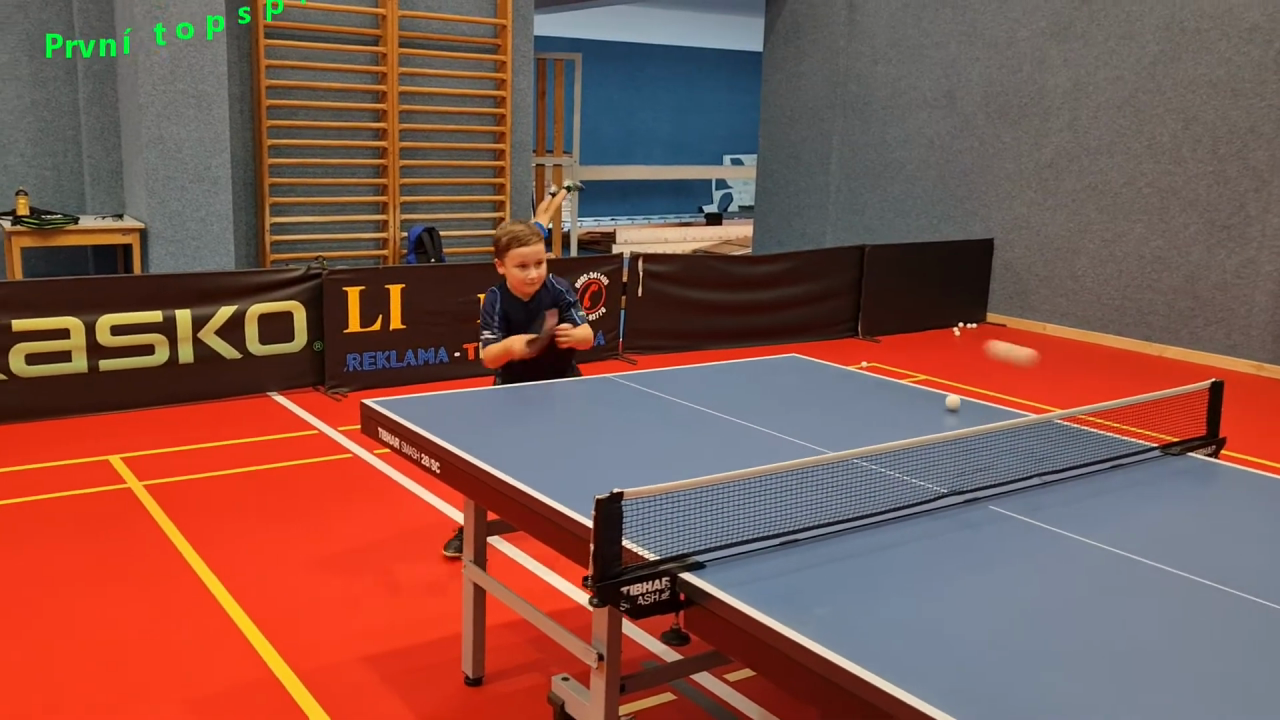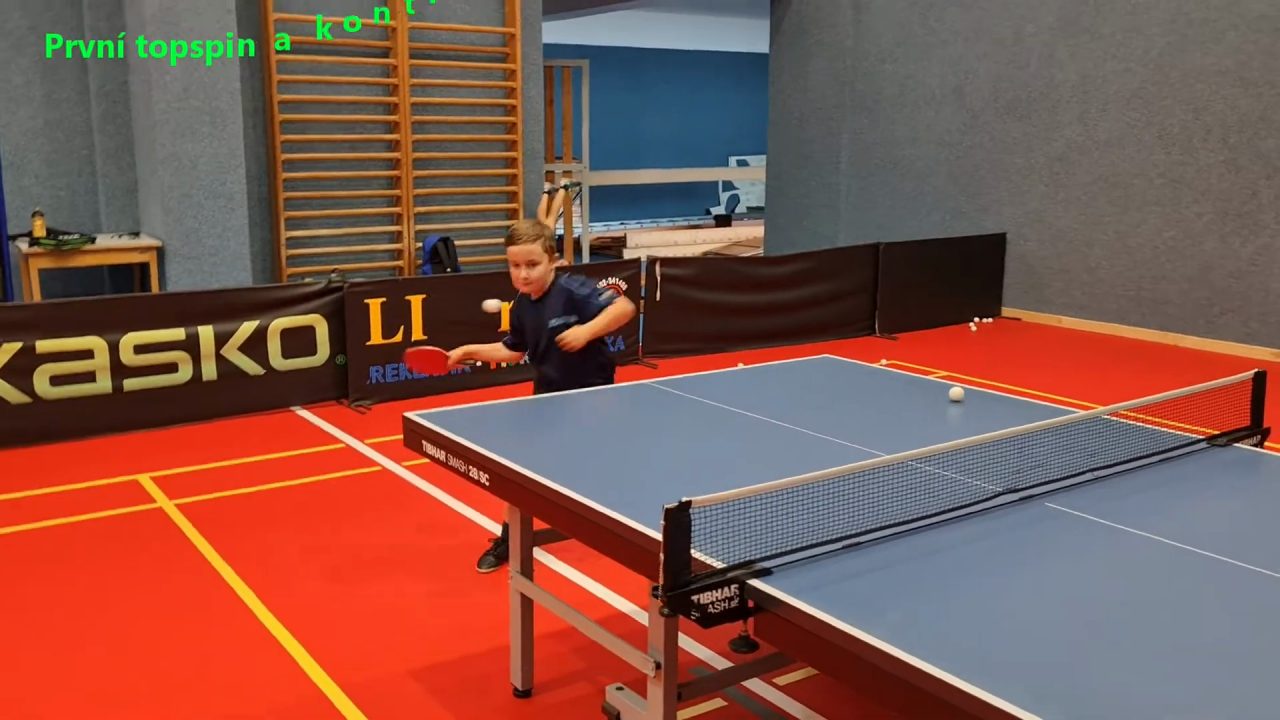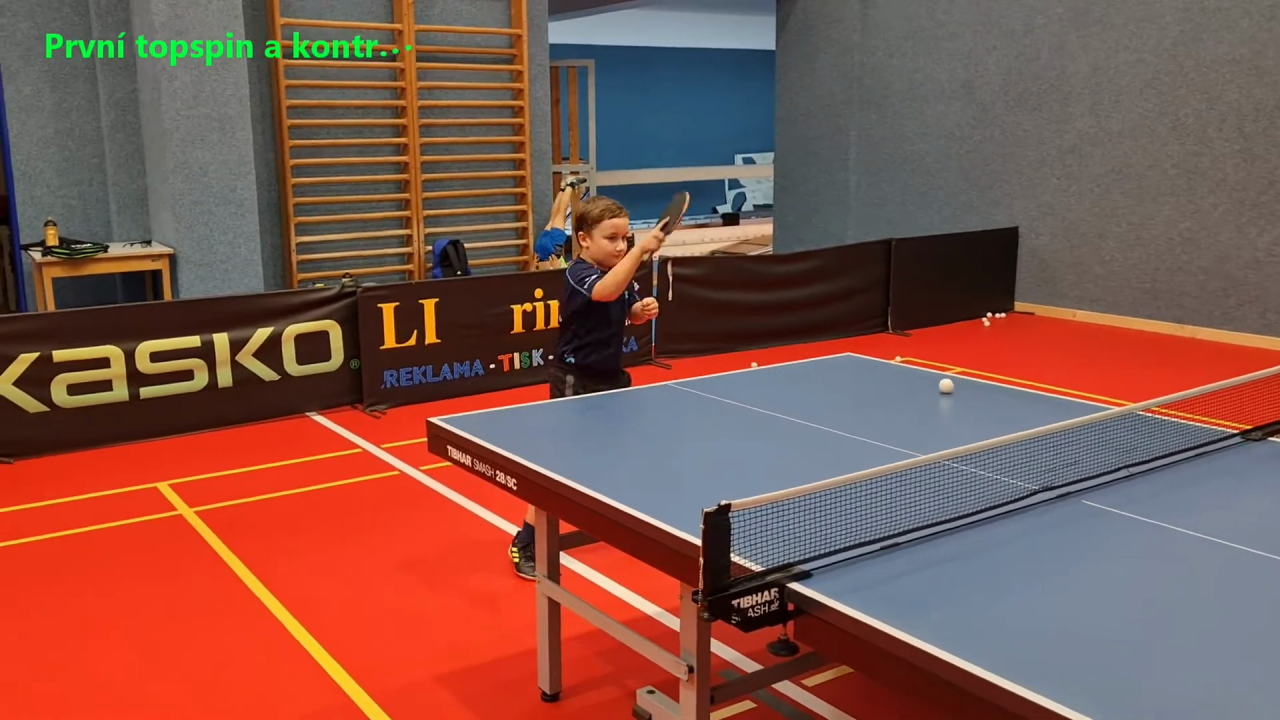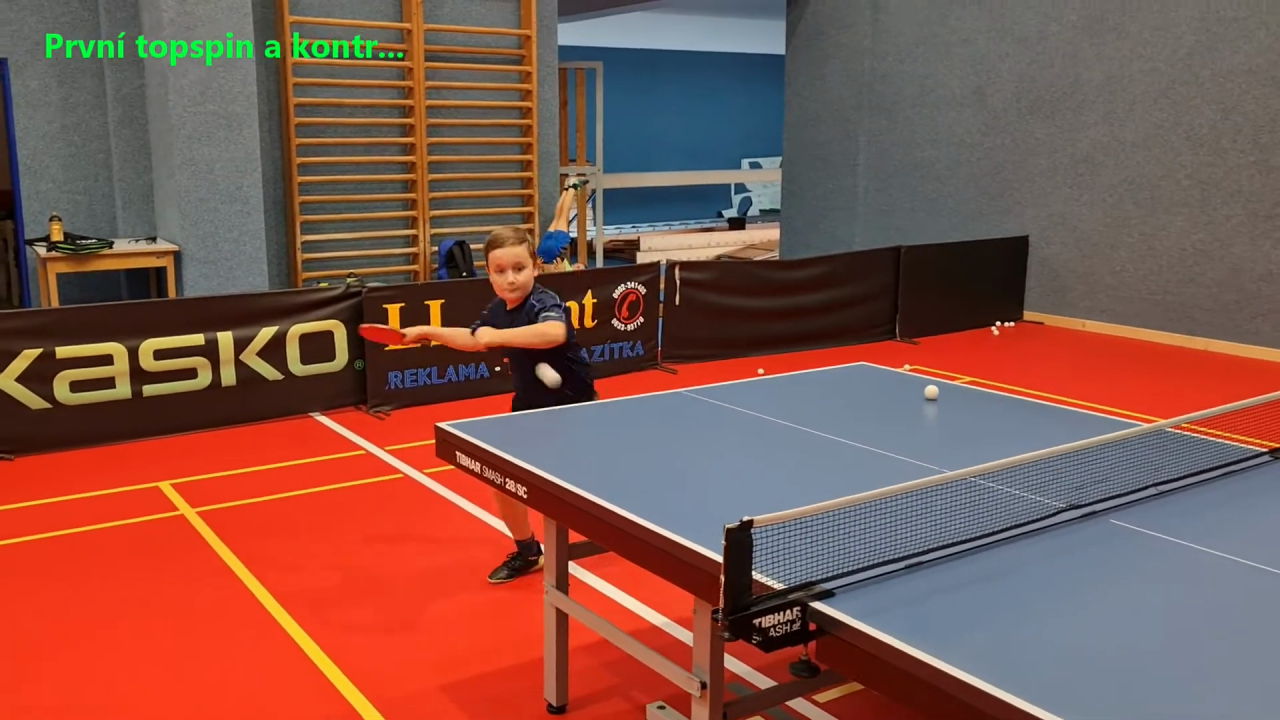
dt=0.5s
person 1, frame 1
left shoulder: (560, 290)
right shoulder: (495, 299)
left elbow: (588, 338)
right elbow: (489, 358)
left wrist: (574, 335)
right wrist: (510, 345)
left hip: (561, 383)
right hip: (516, 386)
person 1, frame 2
left shoulder: (572, 289)
right shoulder: (522, 306)
left elbow: (624, 308)
right elbow: (513, 352)
left wrist: (587, 331)
right wrist: (472, 350)
right hip: (549, 398)
right ankle: (509, 539)
person 1, frame 3
left shoulder: (620, 272)
right shoulder: (579, 275)
left elbow: (622, 313)
right elbow: (607, 292)
left wrist: (642, 310)
right wrist: (639, 254)
left hip: (612, 379)
right hip: (574, 381)
right ankle: (526, 539)
person 1, frame 4
left shoulder: (546, 303)
right shoulder: (496, 311)
left elbow: (556, 335)
right elbow: (477, 339)
left wrist: (498, 335)
right wrist: (429, 332)
left hip: (572, 408)
right hip: (529, 407)
right ankle: (527, 551)
